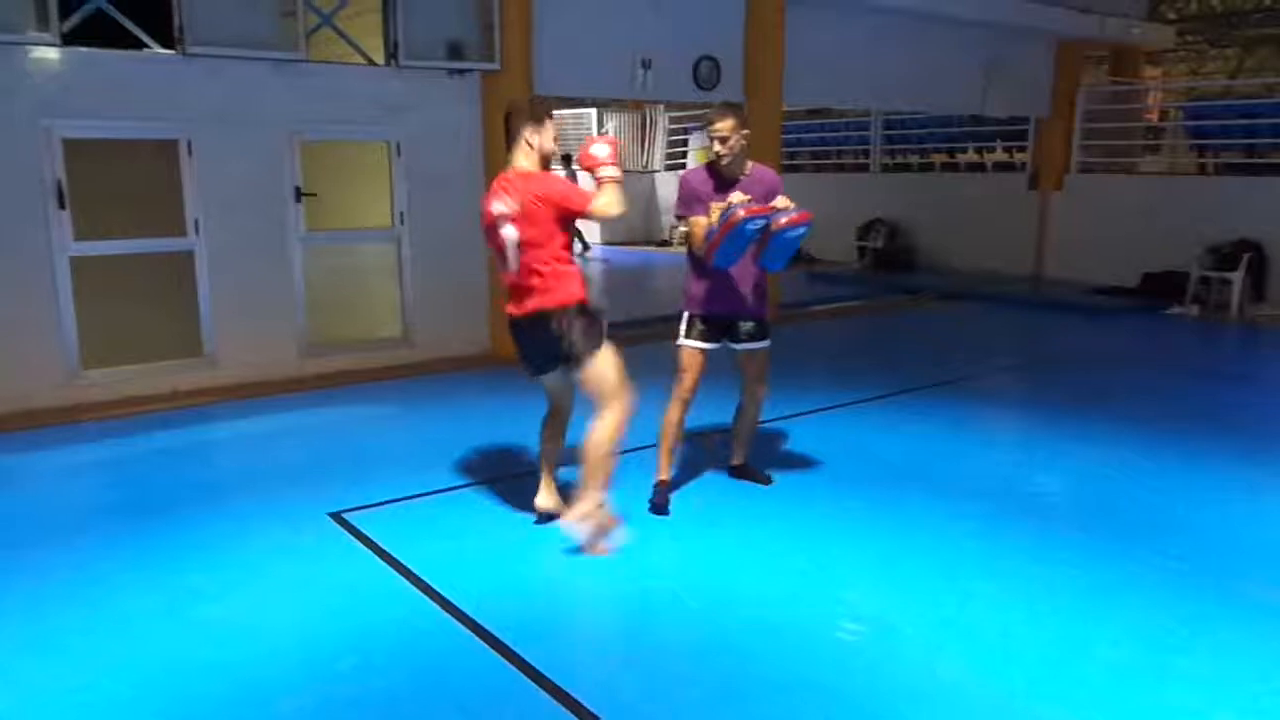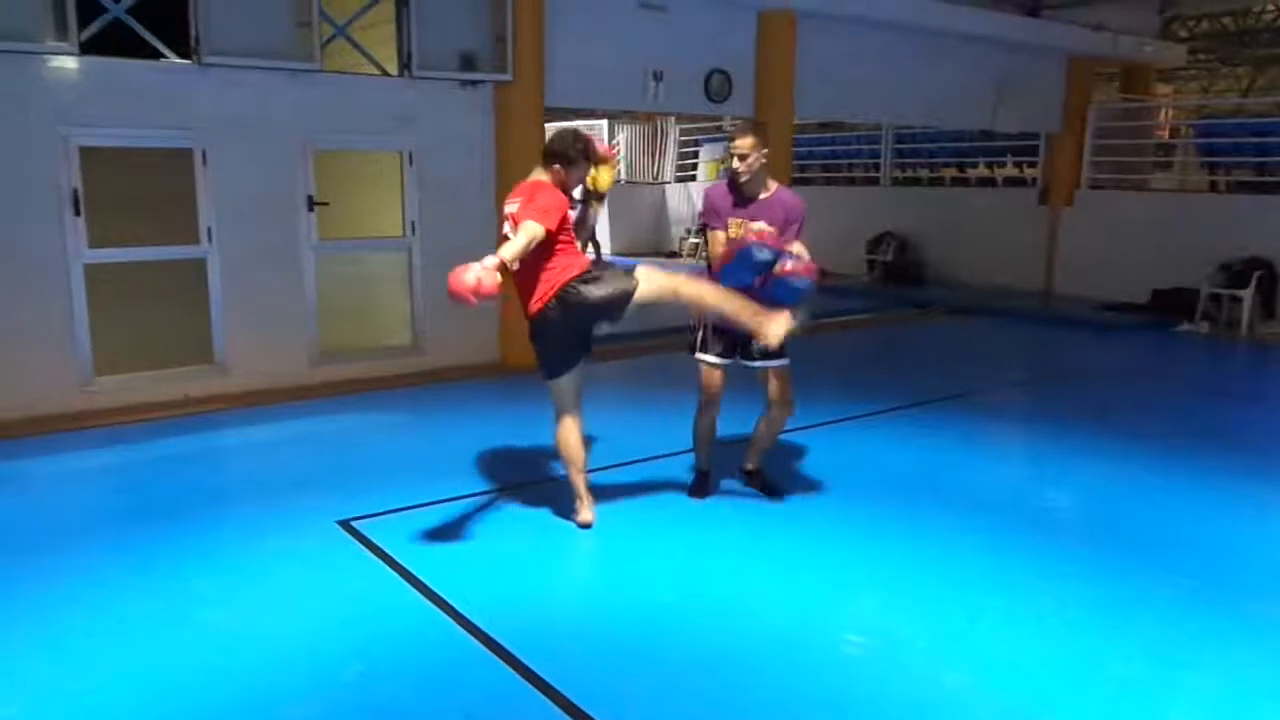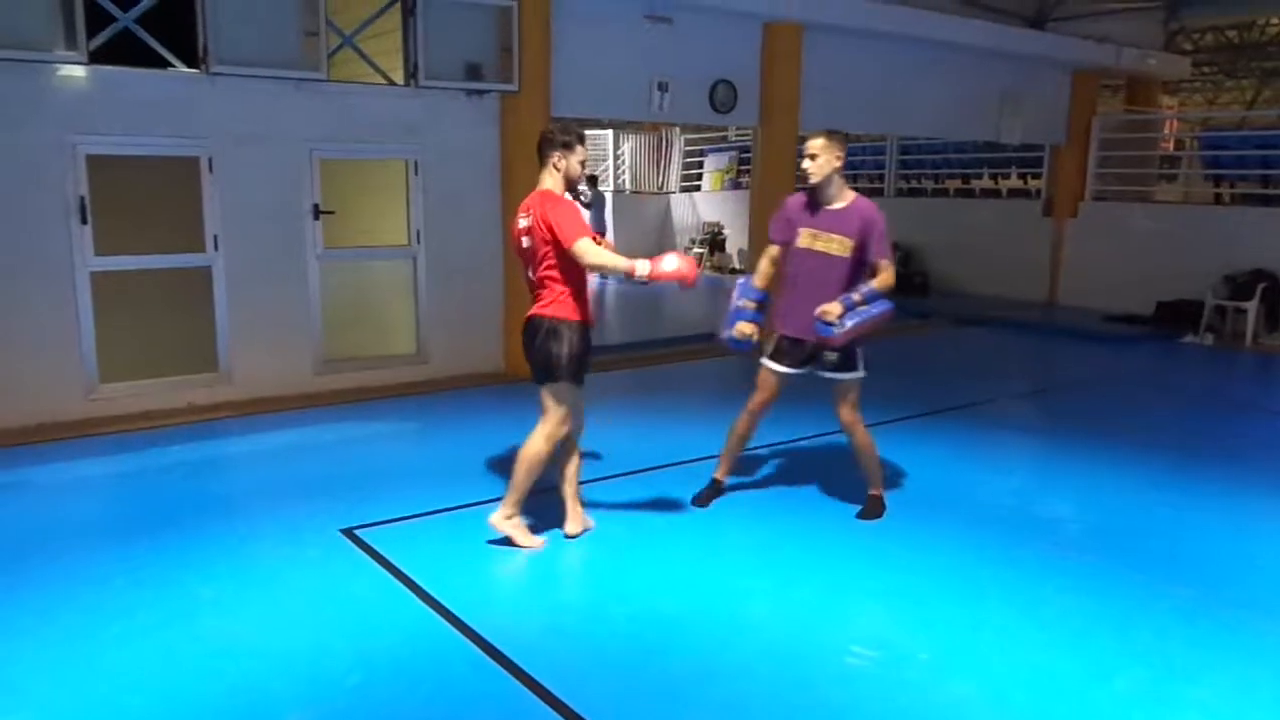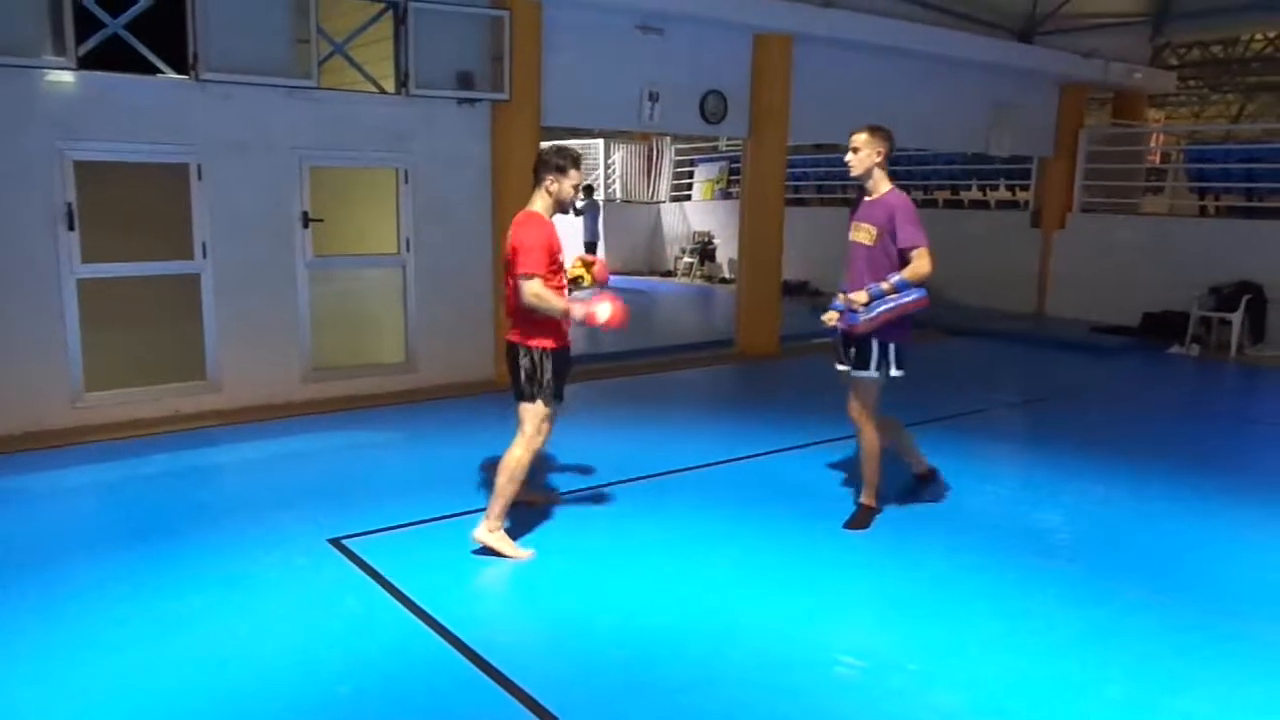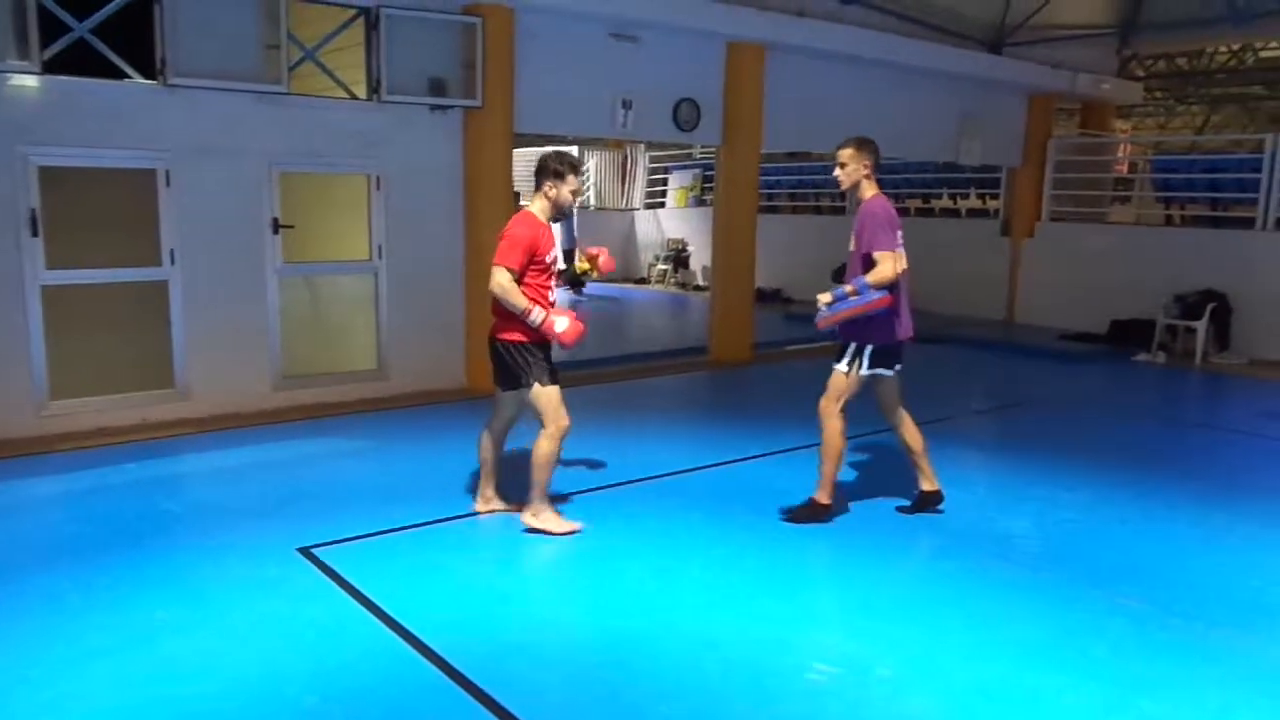
dt=0.4s
person 1, frame 1
left shoulder: (498, 195)
right shoulder: (544, 187)
right elbow: (610, 208)
right wrist: (608, 171)
left hip: (526, 315)
right hip: (561, 312)
left knee: (561, 403)
right knee: (616, 402)
left ankle: (547, 491)
right ankle: (586, 506)
person 1, frame 2
left shoulder: (516, 198)
right shoulder: (548, 197)
right elbow: (527, 237)
right wrist: (492, 264)
left hip: (542, 316)
right hip: (574, 290)
left knee: (566, 411)
right knee: (679, 284)
left ankle: (582, 501)
right ankle: (765, 323)
person 1, frame 3
left shoulder: (526, 210)
right shoulder: (558, 205)
right elbow: (589, 256)
left wrist: (595, 251)
right wrist: (648, 268)
left hip: (540, 324)
right hip: (562, 324)
left knee: (570, 418)
right knee: (554, 423)
left ankle: (573, 512)
right ankle: (508, 513)
person 1, frame 4
left shoulder: (531, 223)
right shoulder: (537, 230)
right elbow: (532, 295)
left wrist: (571, 277)
right wrist: (580, 311)
left hip: (538, 344)
right hip: (538, 346)
left knee: (541, 421)
right knee: (531, 436)
left ankle: (515, 488)
right ankle: (492, 525)
person 1, frame 5
left shoulder: (541, 227)
right shoulder: (524, 228)
right elbow: (499, 284)
right wrist: (543, 319)
left hip: (521, 340)
right hip: (519, 341)
left knee: (501, 420)
right knee: (557, 423)
left ankle: (486, 496)
right ankle: (537, 509)
person 2, frame 1
left shoulder: (767, 179)
right shoulder: (694, 181)
right elbow: (701, 245)
right wrist: (725, 217)
left hip: (749, 302)
right hip: (703, 303)
left knee: (756, 388)
right knee: (684, 390)
left ankle: (738, 460)
right ankle: (663, 478)
person 2, frame 2
left shoulder: (789, 204)
right shoulder: (717, 196)
right elbow: (716, 258)
left wrist: (793, 260)
right hip: (718, 318)
left knee: (781, 405)
right knee: (708, 405)
left ankle: (752, 466)
right ankle: (702, 469)
person 2, frame 3
left shoulder: (867, 215)
right shoulder: (795, 207)
left elbow: (886, 277)
right elbow: (770, 261)
left wrist: (848, 304)
right wrist: (745, 313)
left hip: (836, 335)
right hip: (791, 329)
left knee: (848, 418)
right knee: (755, 406)
left ankle: (876, 491)
right ankle: (719, 477)
person 2, frame 4
left shoulder: (898, 205)
right shoulder: (860, 203)
left elbow: (922, 266)
left wrist: (873, 292)
right wrist: (839, 304)
left hip: (880, 328)
left knee: (863, 413)
right knee: (864, 410)
left ankle: (868, 500)
right ankle: (920, 467)
person 2, frame 5
left shoulder: (874, 211)
right shoulder: (878, 208)
left elbow: (887, 271)
left wrist: (838, 294)
right wrist: (846, 297)
left hip: (872, 331)
right hip: (883, 329)
left knee: (830, 406)
right knee: (893, 409)
left ankle: (823, 499)
right ankle: (929, 488)
